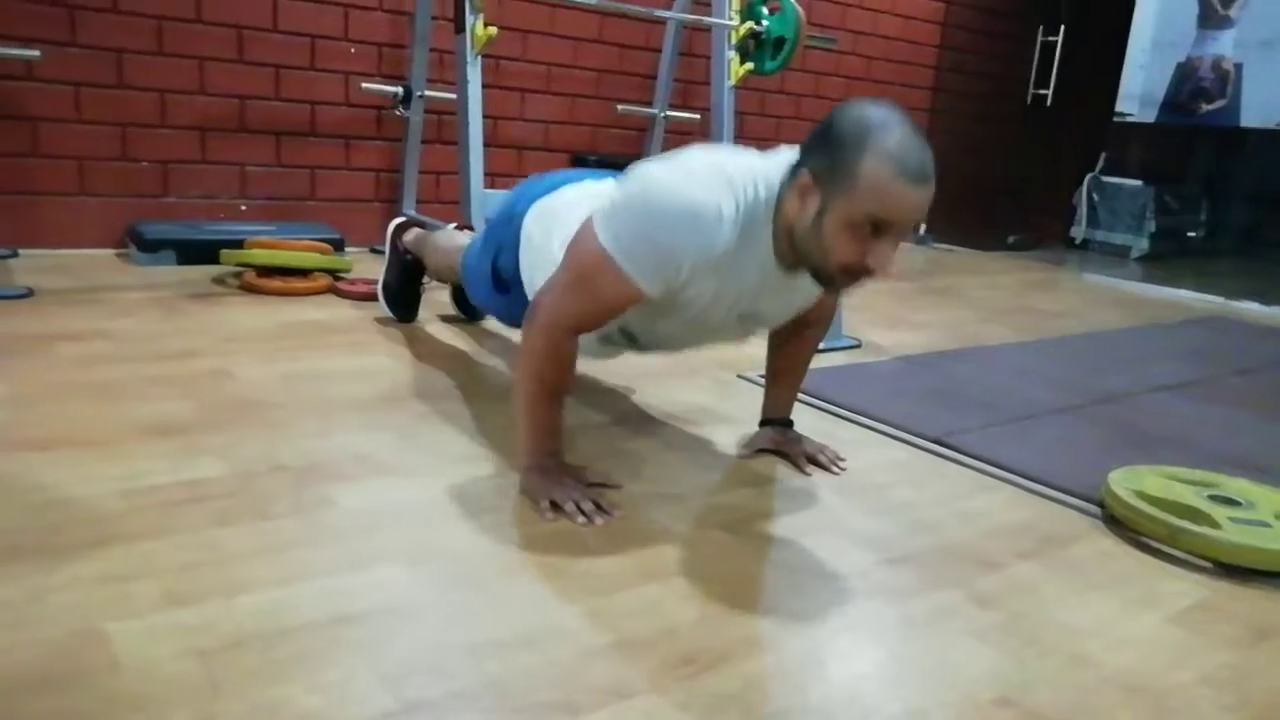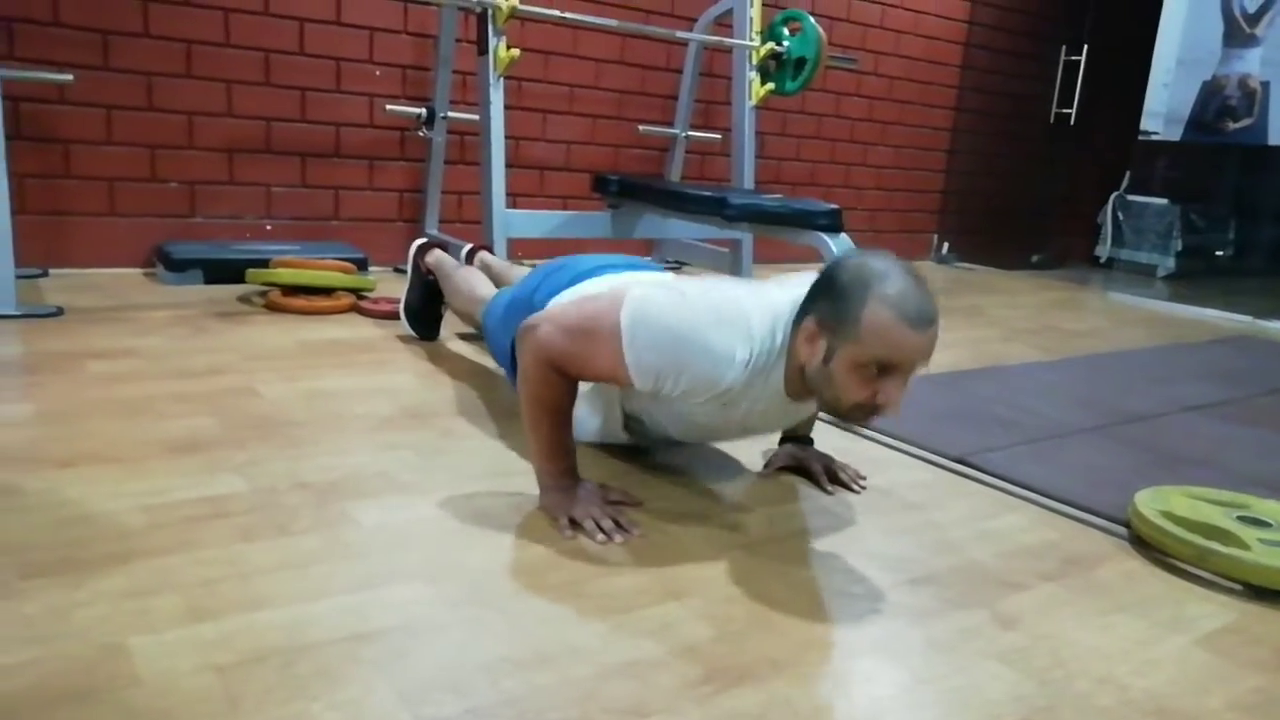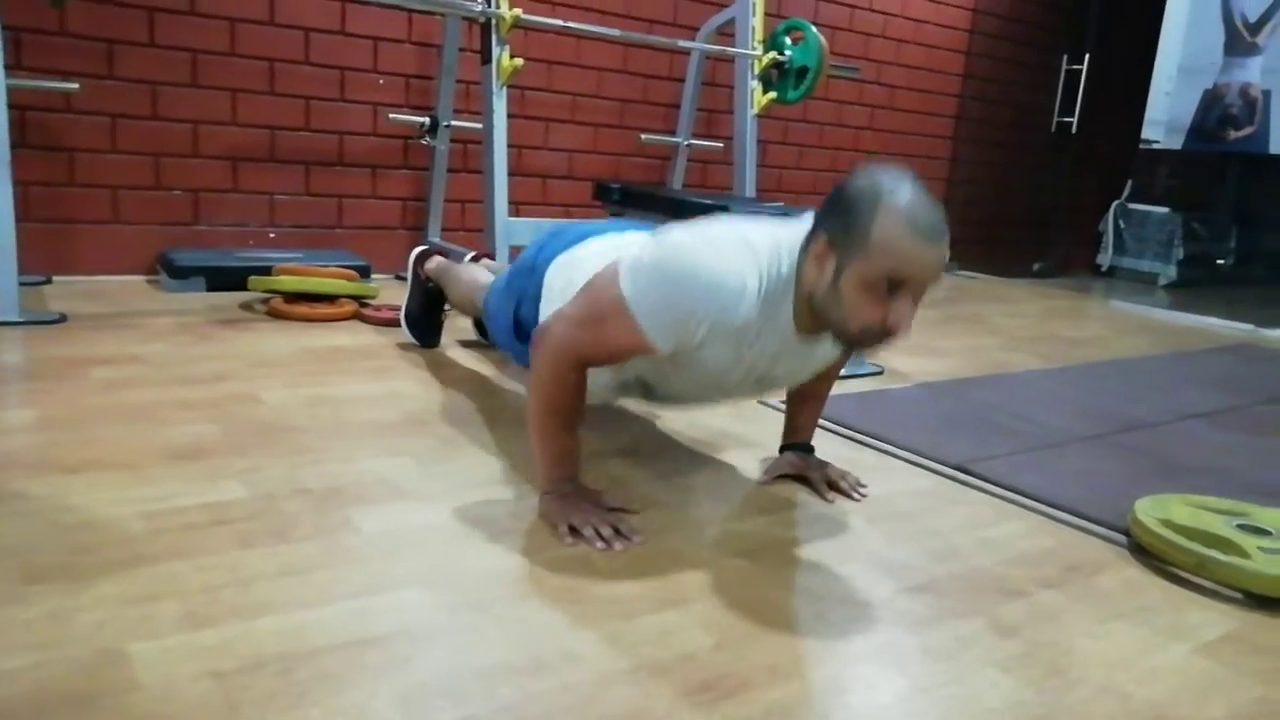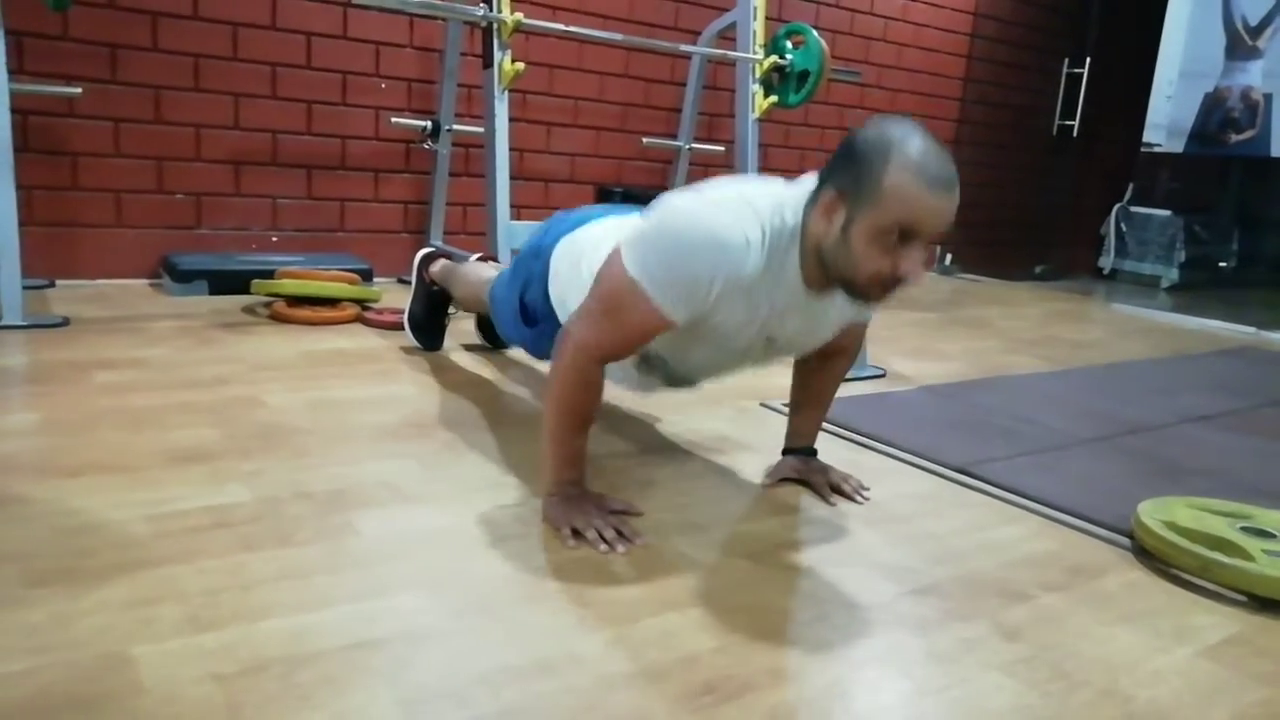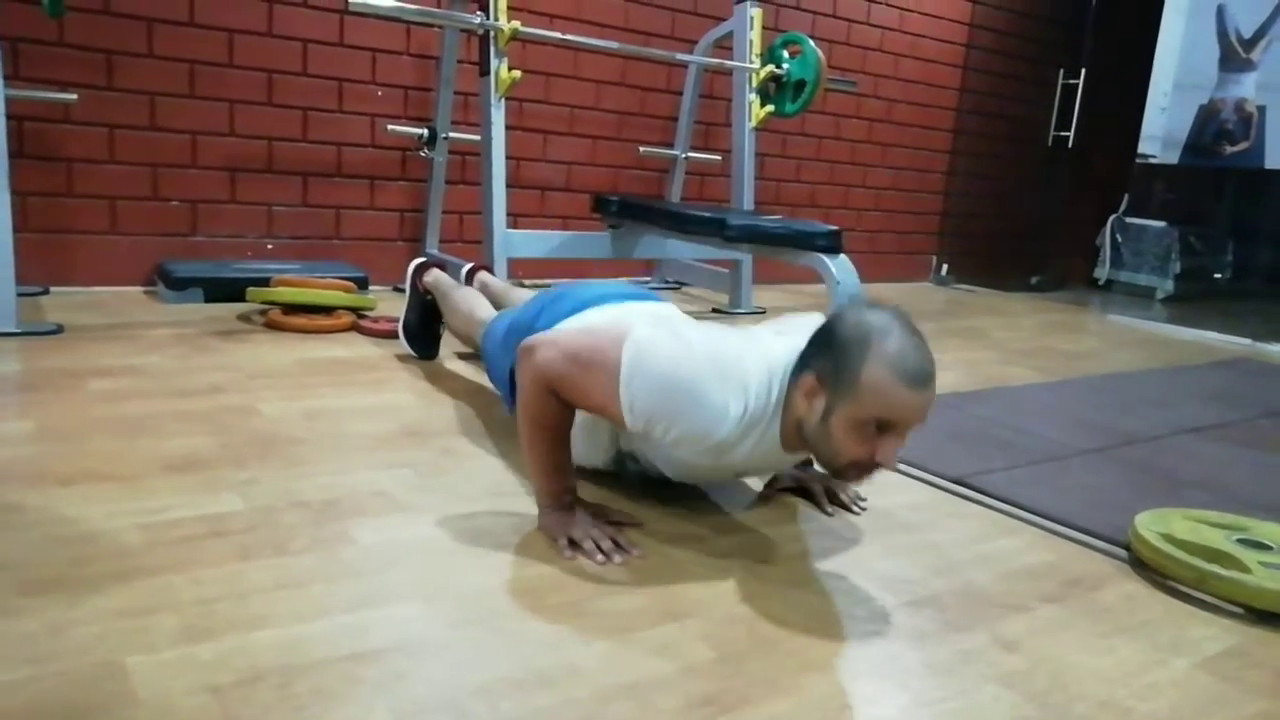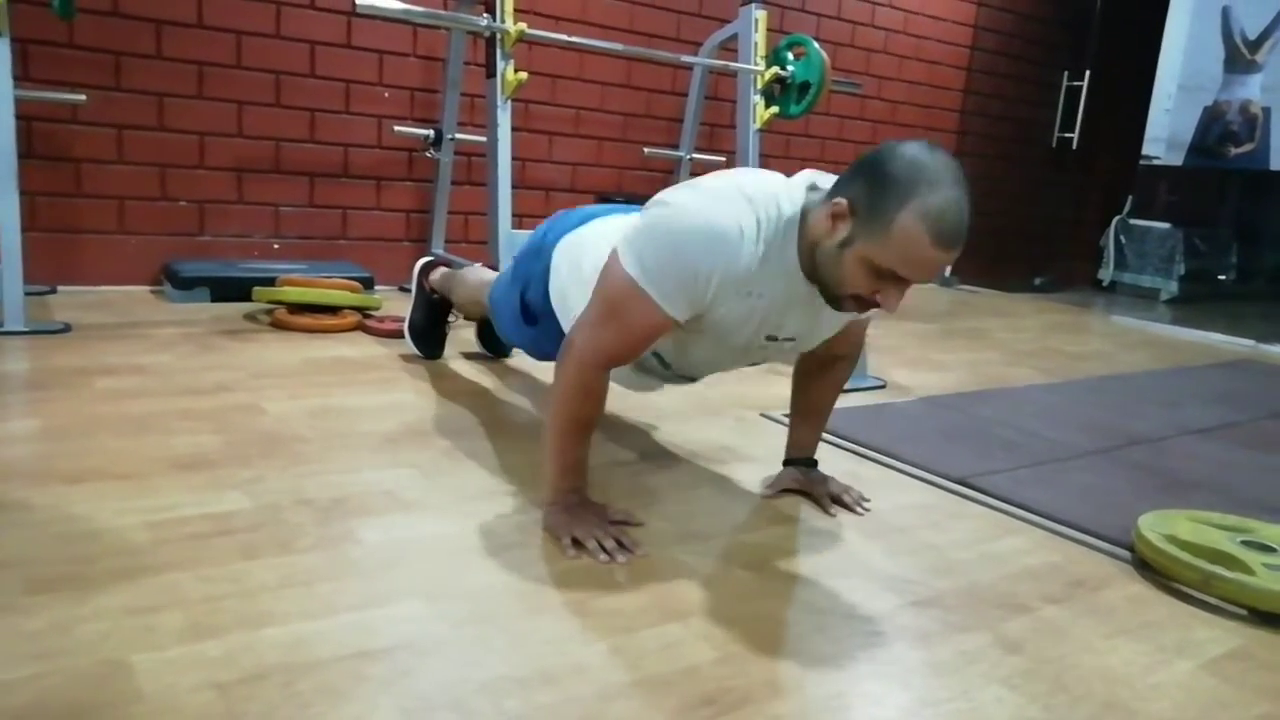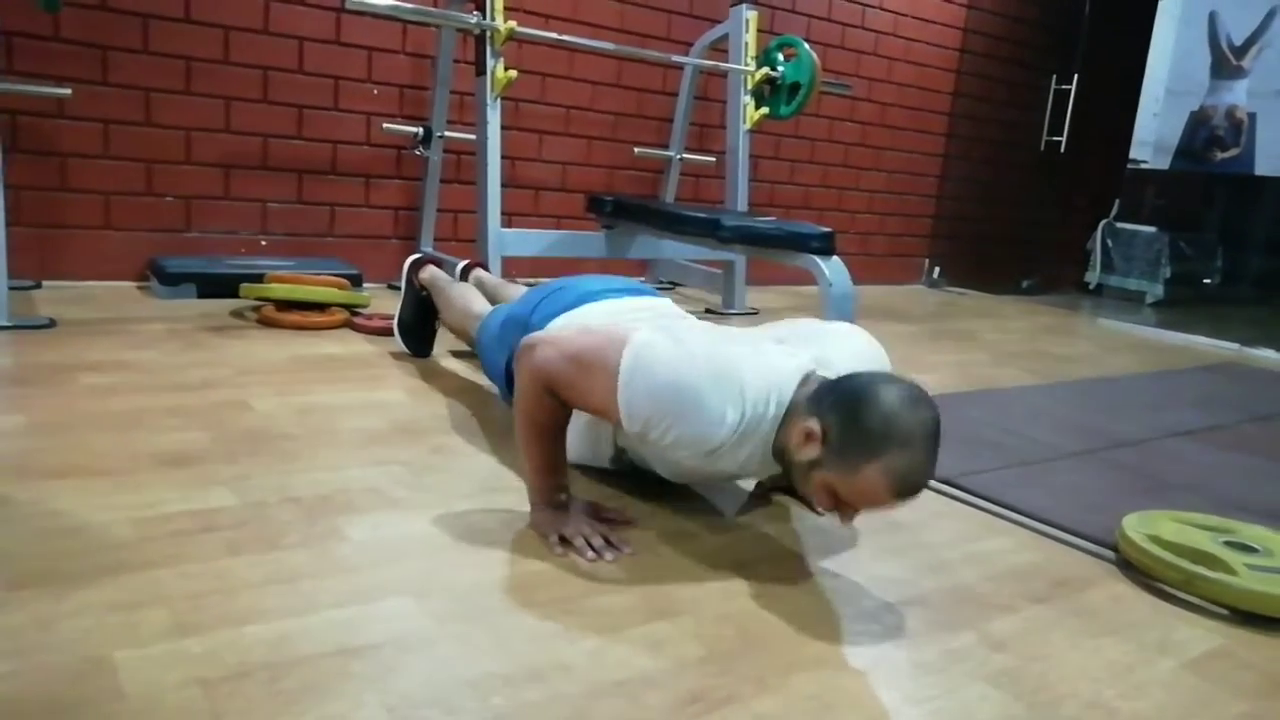
dt=0.7s
person 1, frame 1
left shoulder: (835, 236)
right shoulder: (691, 214)
left elbow: (808, 314)
right elbow: (551, 319)
left wrist: (776, 421)
right wrist: (540, 463)
left hip: (616, 218)
right hip: (542, 225)
right knee: (473, 272)
left ankle: (462, 233)
right ankle: (412, 243)
person 1, frame 2
left shoulder: (836, 320)
right shoulder: (714, 347)
right elbow: (540, 340)
left wrist: (796, 436)
right wrist: (558, 484)
left hip: (641, 285)
right hip: (557, 309)
right knee: (492, 310)
left ankle: (483, 258)
right ankle: (433, 261)
person 1, frame 3
left shoulder: (852, 294)
right shoulder: (717, 285)
left elbow: (824, 352)
right elbow: (559, 343)
left wrist: (797, 446)
right wrist: (558, 488)
left hip: (636, 261)
right hip: (564, 274)
right knee: (493, 301)
left ankle: (483, 262)
right ankle: (436, 269)
person 1, frame 4
left shoulder: (864, 257)
right shoulder: (716, 239)
left elbow: (834, 346)
right elbow: (580, 348)
left wrist: (801, 450)
right wrist: (562, 491)
left hip: (646, 254)
right hip: (569, 258)
right knee: (500, 301)
left ankle: (489, 268)
right ankle: (438, 271)
person 1, frame 5
left shoulder: (837, 363)
right shoulder: (713, 402)
right elbow: (540, 360)
left wrist: (798, 461)
right wrist: (556, 504)
left hip: (640, 315)
right hip: (562, 333)
right knee: (491, 330)
left ankle: (480, 277)
right ankle: (433, 281)
person 1, frame 6
left shoulder: (863, 252)
right shoulder: (714, 231)
left elbow: (833, 351)
right elbow: (586, 357)
left wrist: (801, 461)
right wrist: (564, 501)
left hip: (646, 260)
right hip: (570, 259)
right knee: (499, 307)
left ankle: (482, 273)
right ankle: (438, 281)
person 1, frame 7
left shoulder: (861, 363)
right shoulder: (709, 409)
right elbow: (539, 360)
left wrist: (784, 468)
right wrist: (549, 501)
left hip: (636, 310)
right hip: (556, 327)
right knee: (486, 327)
left ankle: (476, 274)
right ankle: (429, 277)
